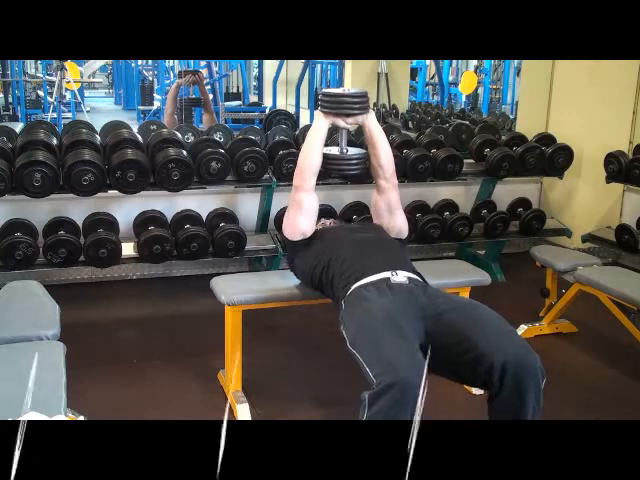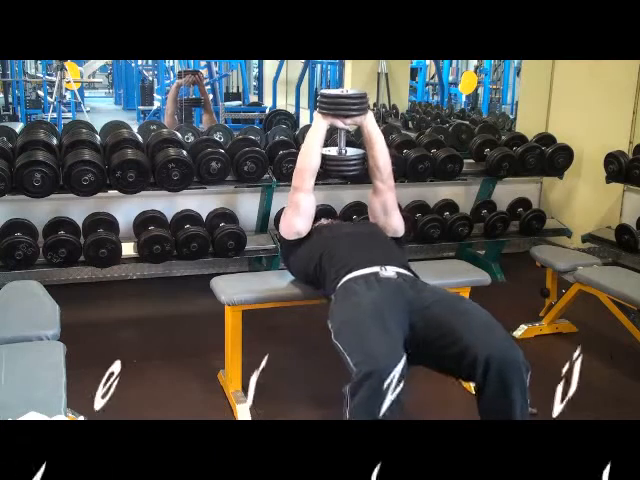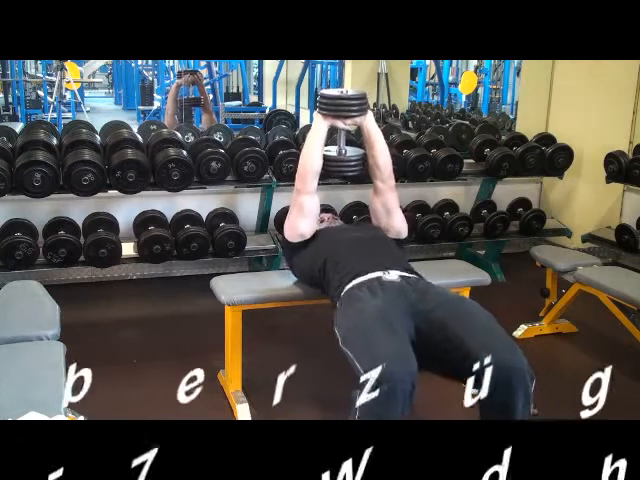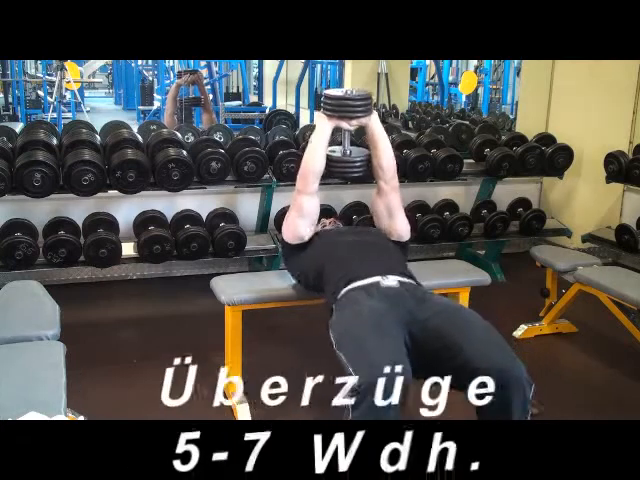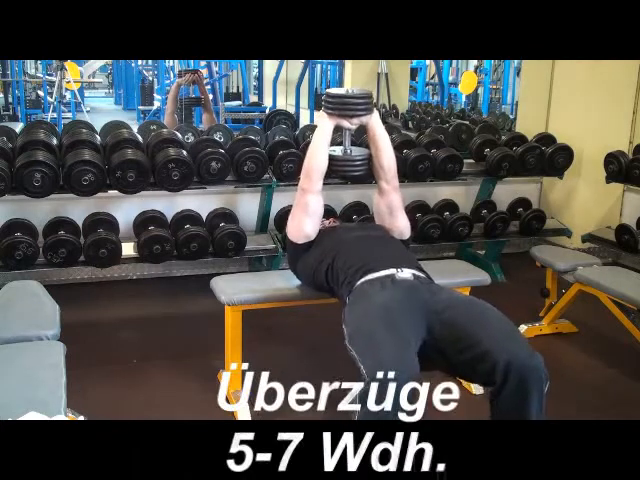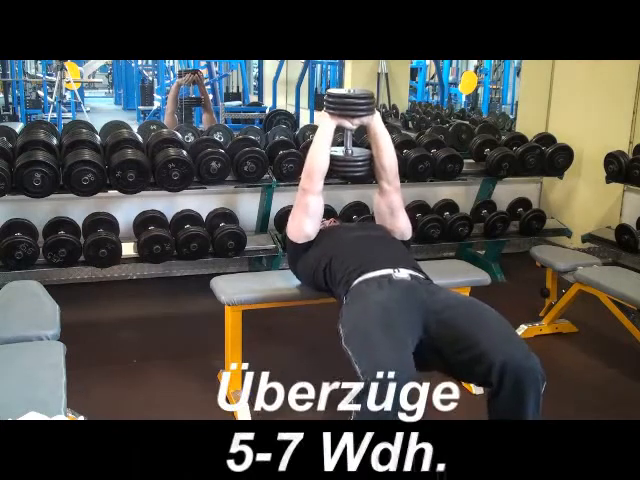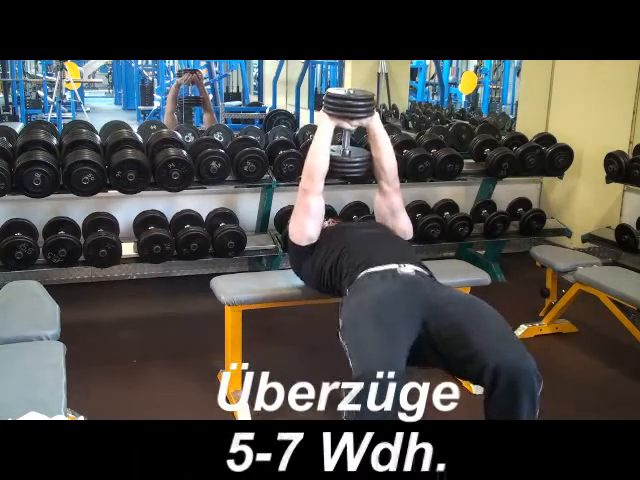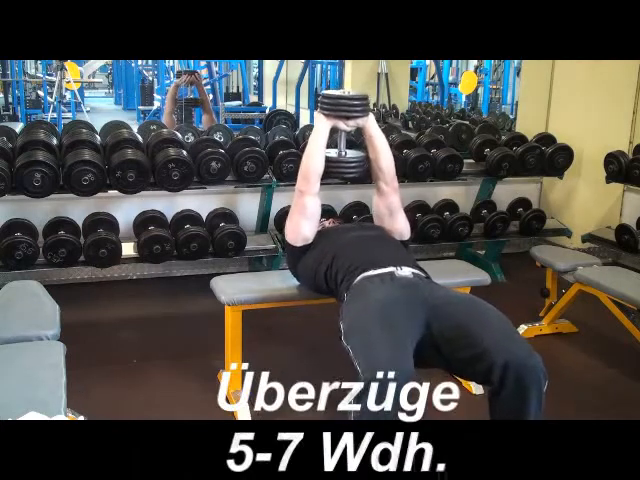
dt=0.4s
person 1, frame 1
left shoulder: (382, 233)
right shoulder: (306, 246)
left elbow: (386, 182)
right elbow: (304, 187)
left wrist: (369, 121)
right wrist: (322, 123)
left hip: (423, 294)
right hip: (369, 295)
left knee: (520, 365)
right knee: (401, 378)
person 1, frame 2
left shoulder: (380, 233)
right shoulder: (301, 243)
left elbow: (383, 184)
right elbow: (302, 188)
left wrist: (367, 122)
right wrist: (320, 124)
left hip: (415, 289)
right hip: (359, 290)
left knee: (504, 360)
right knee: (381, 371)
person 1, frame 3
left shoulder: (382, 235)
right shoulder: (305, 243)
left elbow: (384, 184)
right elbow: (305, 190)
left wrist: (367, 122)
right wrist: (321, 125)
left hip: (421, 291)
right hip: (363, 293)
left knee: (508, 367)
right knee: (392, 376)
person 1, frame 4
left shoulder: (383, 238)
right shoulder: (304, 246)
left elbow: (387, 185)
right elbow: (306, 191)
left wrist: (372, 122)
right wrist: (325, 126)
left hip: (418, 297)
right hip: (360, 299)
left knee: (506, 374)
right knee: (381, 383)
person 1, frame 5
left shoulder: (384, 233)
right shoulder: (307, 246)
left elbow: (387, 184)
right elbow: (310, 189)
left wrist: (372, 121)
right wrist: (326, 124)
left hip: (429, 291)
right hip: (372, 293)
left knee: (524, 367)
right knee: (392, 377)
person 1, frame 6
left shoulder: (384, 233)
right shoulder: (308, 246)
left elbow: (389, 185)
right elbow: (310, 189)
left wrist: (374, 122)
right wrist: (328, 124)
left hip: (428, 292)
right hip: (371, 292)
left knee: (520, 368)
right knee: (386, 377)
person 1, frame 7
left shoulder: (385, 232)
right shoulder: (309, 247)
left elbow: (389, 186)
right elbow: (311, 190)
left wrist: (373, 122)
right wrist: (327, 125)
left hip: (429, 288)
left knee: (516, 368)
right knee: (379, 376)
person 1, frame 8
left shoulder: (383, 234)
right shoulder: (307, 247)
left elbow: (387, 186)
right elbow: (307, 190)
left wrist: (368, 124)
right wrist: (323, 125)
left hip: (427, 288)
right hip: (371, 291)
left knee: (523, 365)
right knee: (385, 378)
